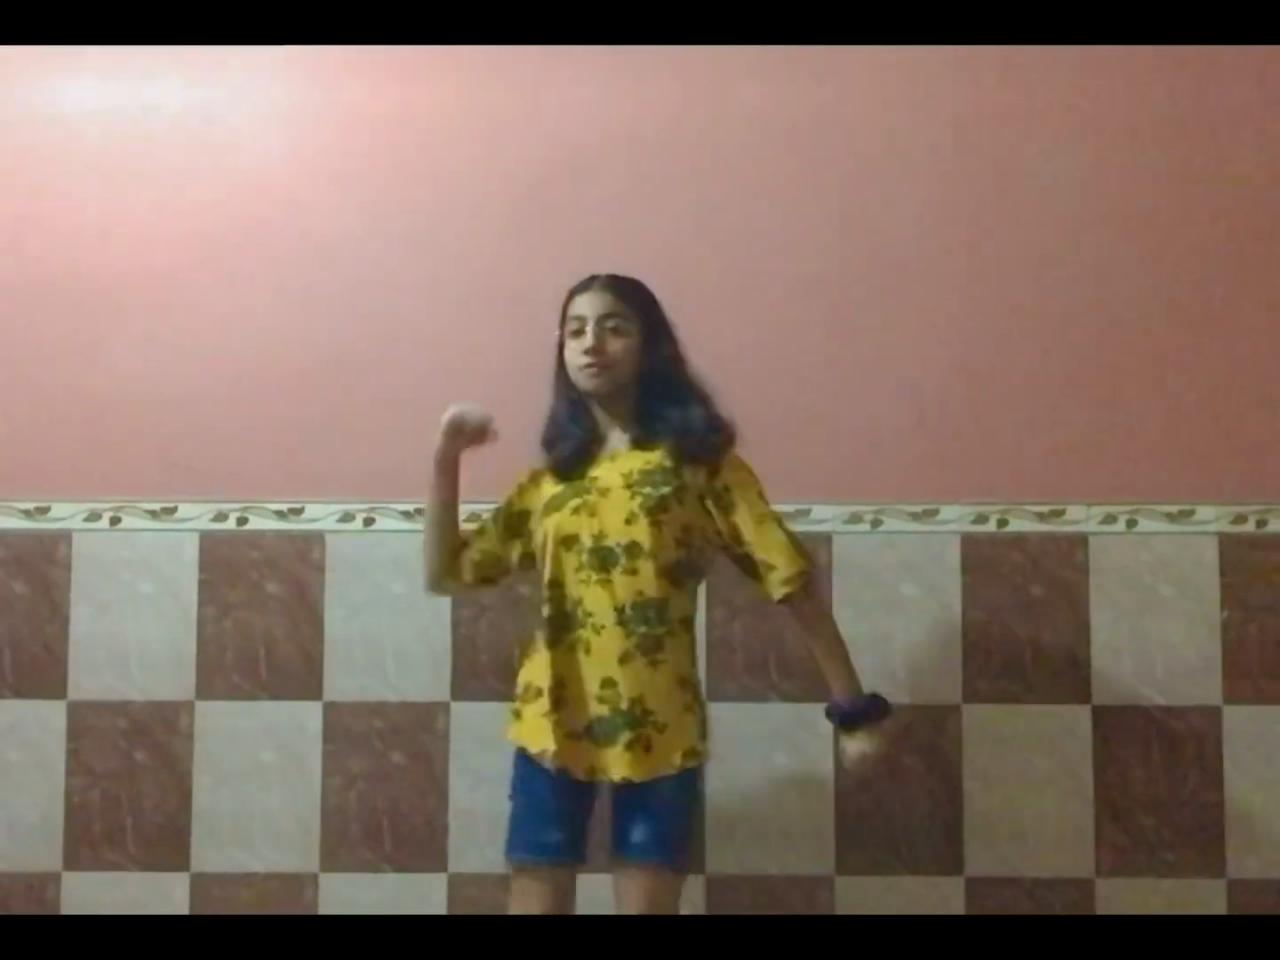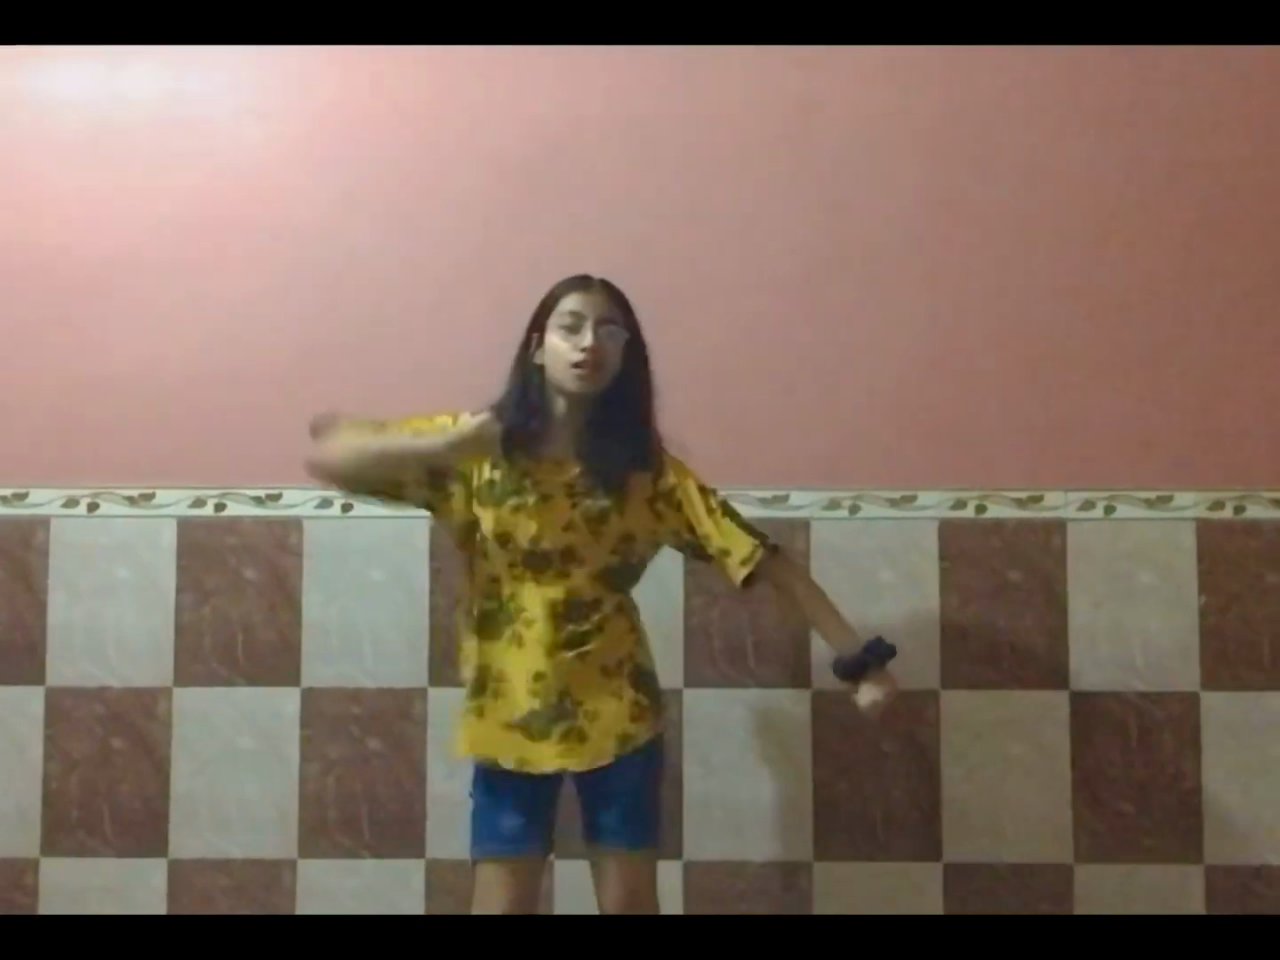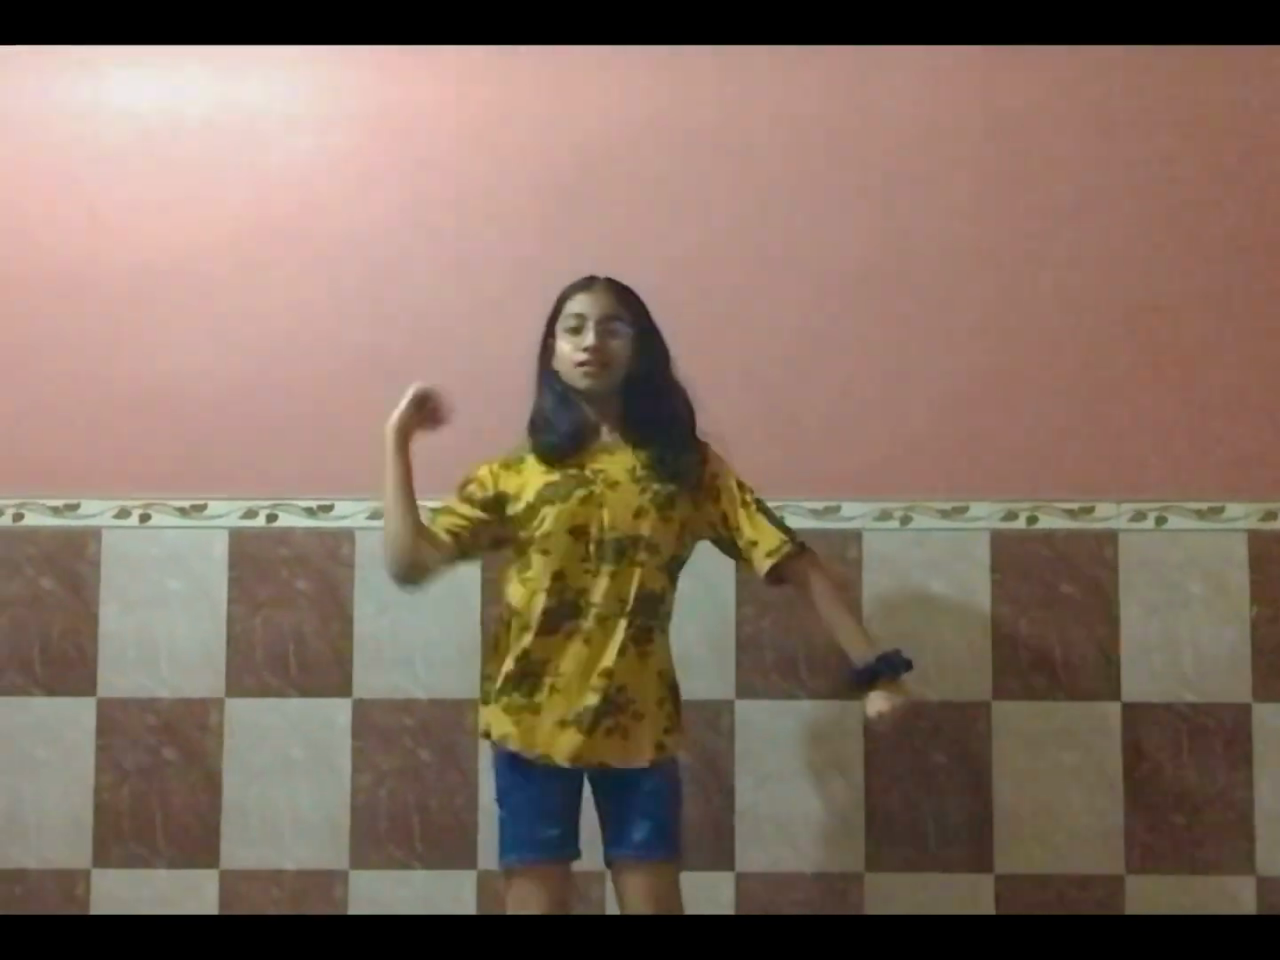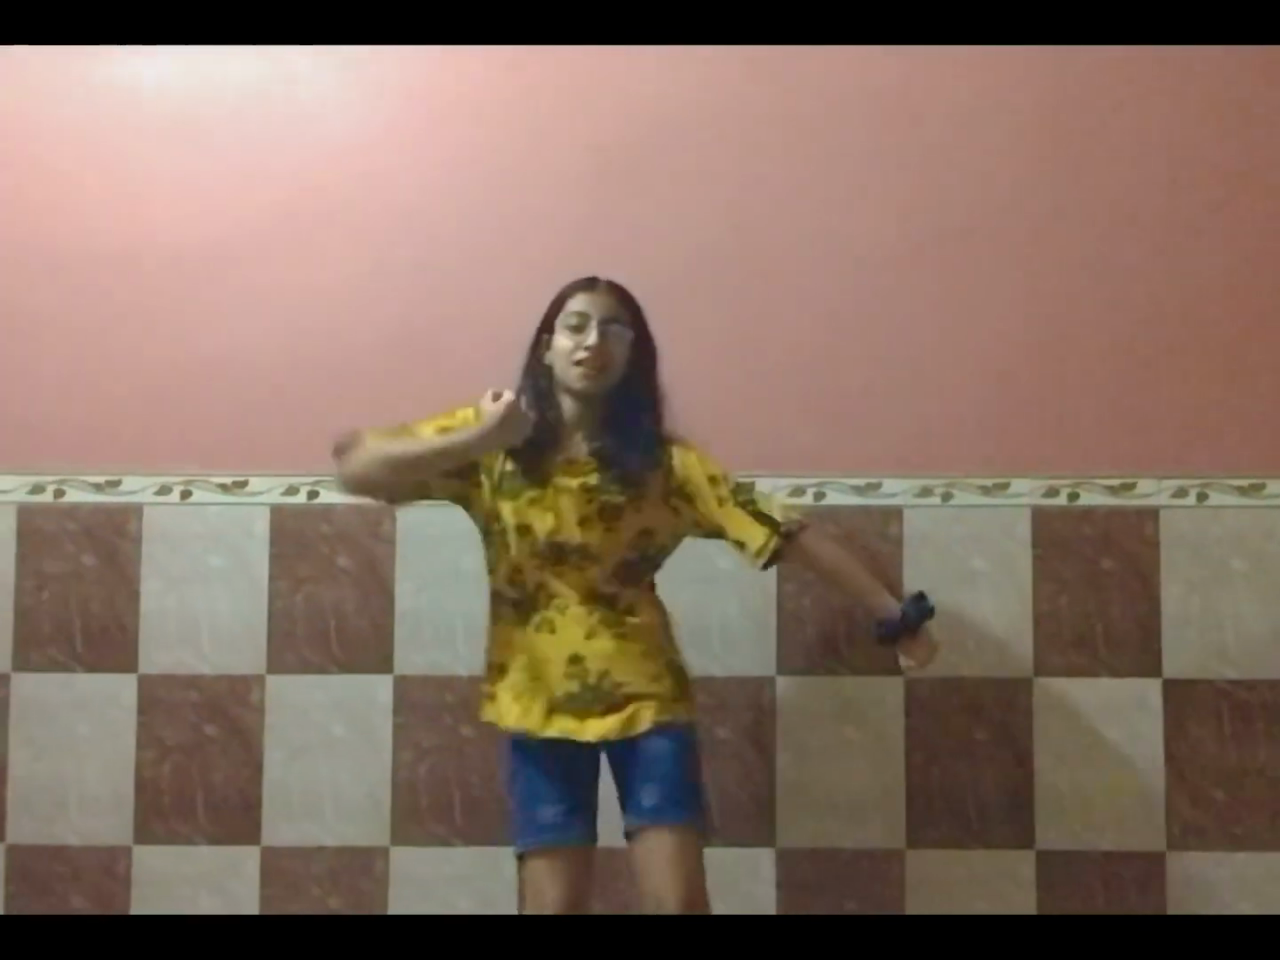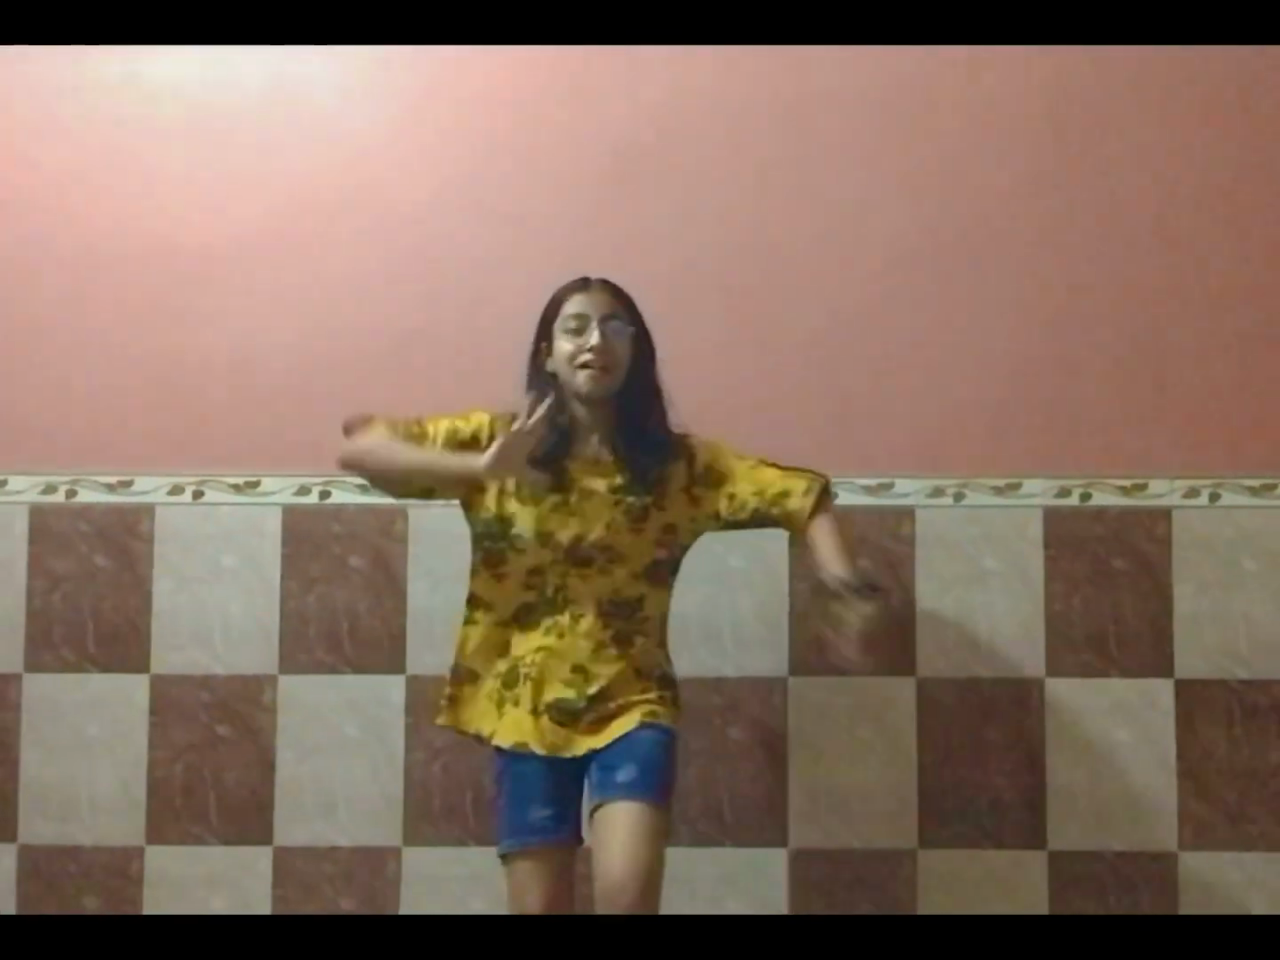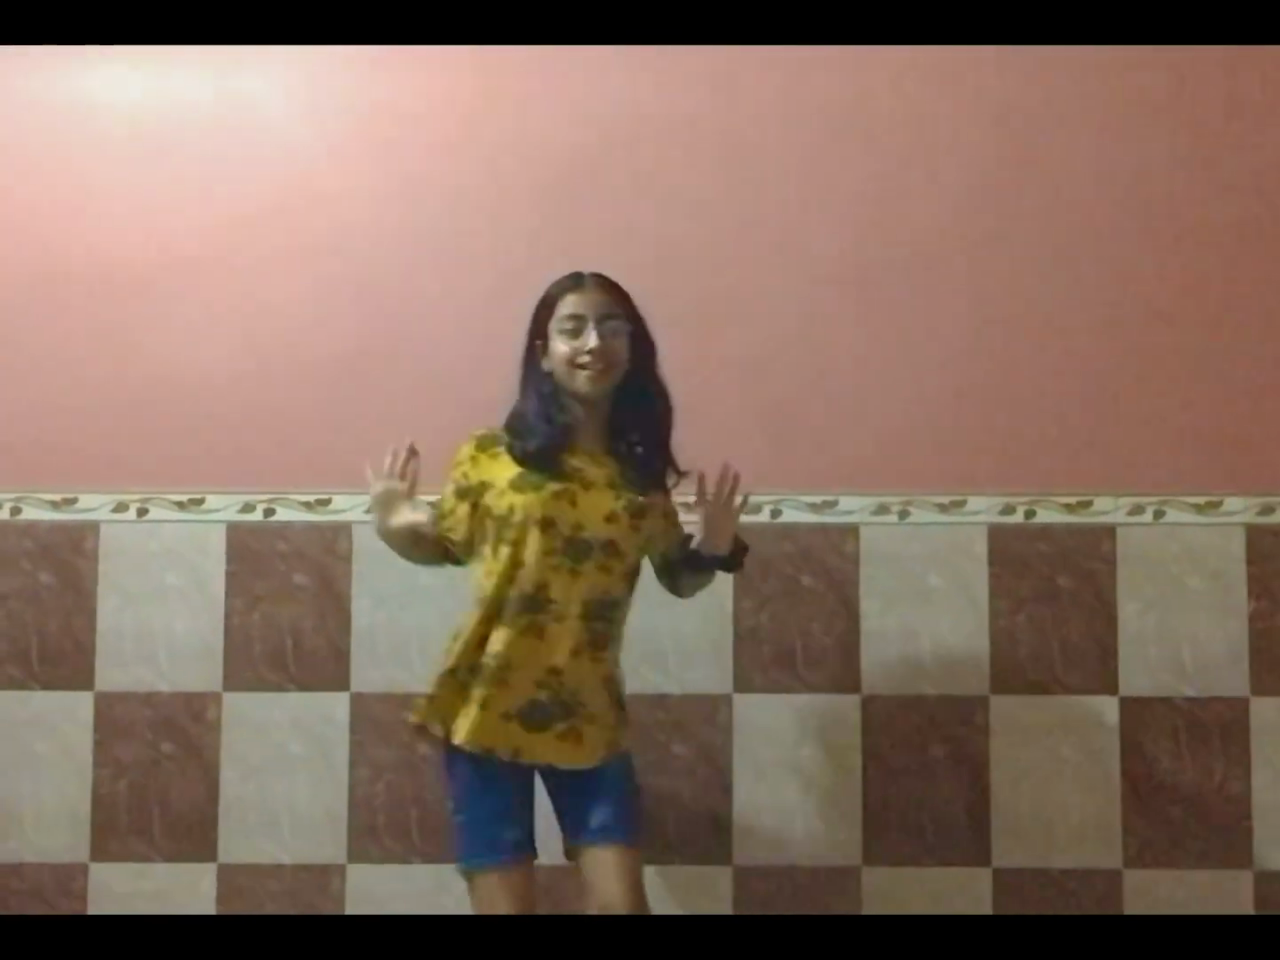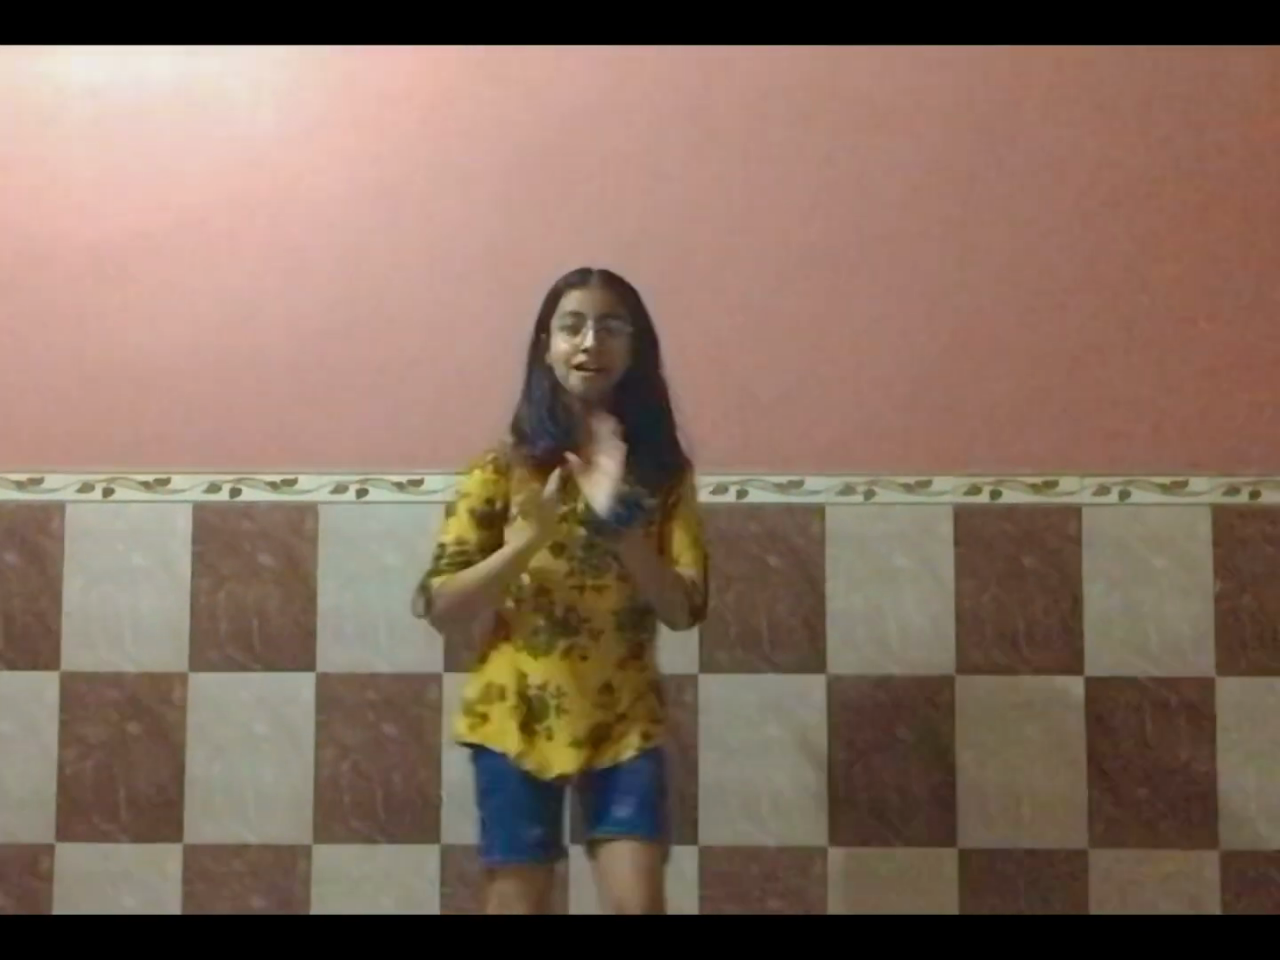
dt=0.3s
person 1, frame 1
left shoulder: (701, 461)
right shoulder: (545, 477)
left elbow: (791, 580)
right elbow: (445, 574)
left wrist: (852, 703)
right wrist: (444, 462)
left hip: (661, 726)
right hip: (551, 724)
left knee: (650, 911)
right knee: (535, 910)
person 1, frame 2
left shoulder: (646, 470)
right shoulder: (471, 454)
left elbow: (761, 560)
right elbow: (324, 457)
left wrist: (858, 655)
right wrist: (441, 445)
left hip: (613, 715)
right hip: (504, 717)
left knee: (630, 911)
right knee: (499, 910)
person 1, frame 3
left shoulder: (686, 466)
right shoulder: (515, 474)
left elbow: (792, 562)
right elbow: (407, 566)
left wrist: (871, 667)
right wrist: (400, 439)
left hip: (638, 718)
right hip: (532, 717)
left knee: (655, 911)
right knee: (534, 913)
person 1, frame 4
left shoulder: (662, 464)
right shoulder: (488, 450)
left elbow: (788, 536)
right elbow: (353, 469)
left wrist: (895, 618)
right wrist: (471, 441)
left hip: (643, 700)
right hip: (532, 704)
left knee: (679, 903)
right knee: (552, 908)
person 1, frame 5
left shoulder: (677, 463)
right shoulder: (502, 443)
left elbow: (807, 497)
right elbow: (356, 445)
left wrist: (845, 583)
right wrist: (477, 470)
left hip: (634, 704)
right hip: (529, 707)
left knee: (625, 891)
right knee: (539, 910)
person 1, frame 6
left shoulder: (646, 471)
right shoulder: (492, 456)
left elbow: (681, 577)
right elbow: (445, 543)
left wrist: (715, 548)
right wrist: (395, 528)
left hip: (588, 717)
right hip: (487, 711)
left knee: (621, 909)
right knee: (504, 914)
person 1, frame 7
left shoulder: (661, 468)
right shoulder: (503, 469)
left elbow: (685, 610)
right elbow: (439, 608)
left wrist: (618, 516)
right wrist: (525, 542)
left hip: (626, 722)
right hip: (522, 719)
left knee: (638, 914)
right knee: (517, 913)
